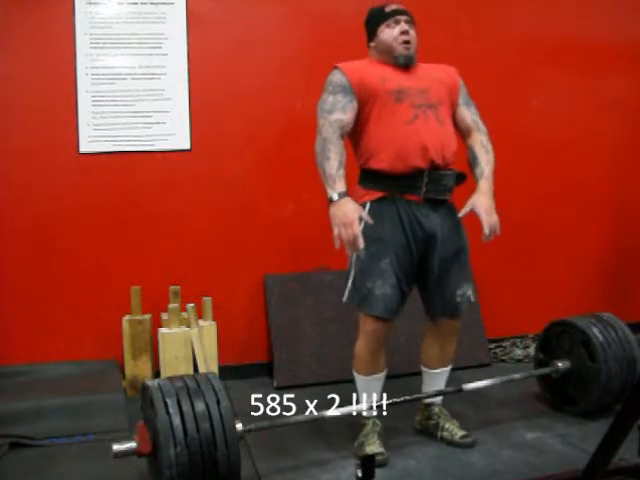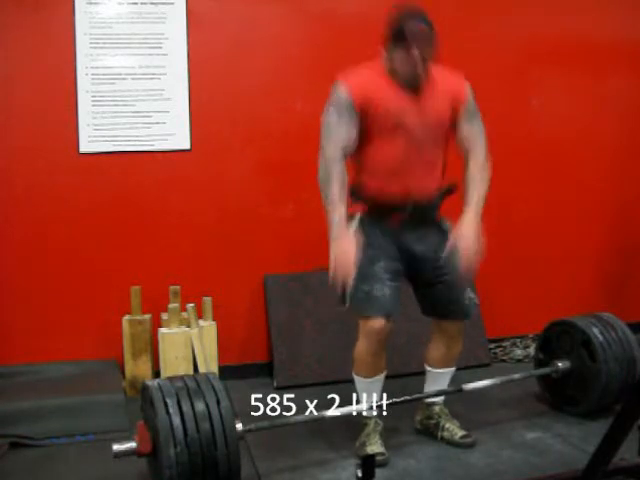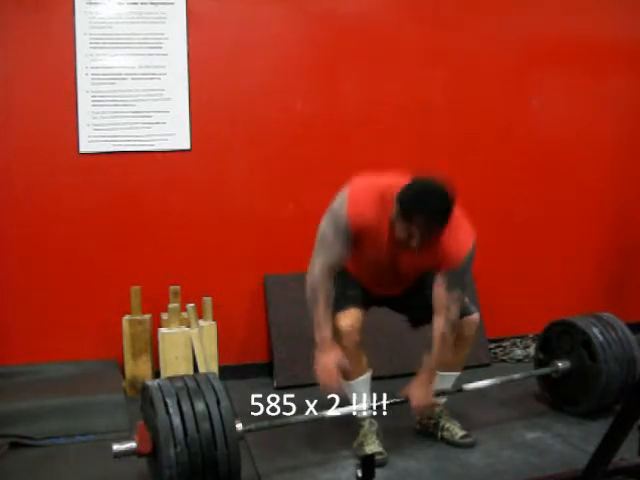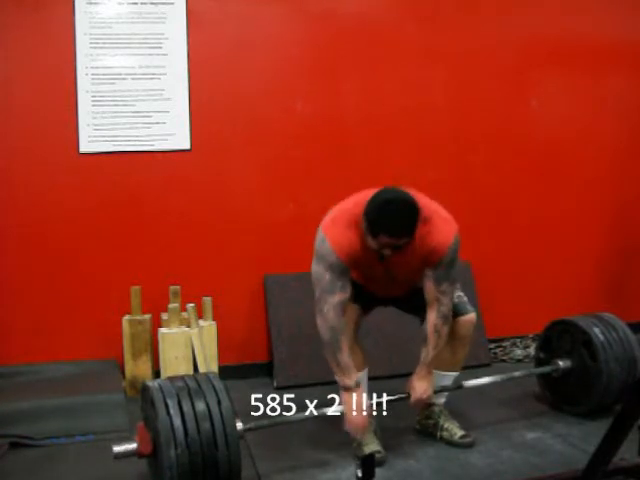
dt=0.3s
person 1, frame 1
left shoulder: (445, 76)
right shoulder: (350, 75)
left elbow: (475, 132)
right elbow: (329, 134)
left wrist: (485, 190)
right wrist: (339, 197)
left hip: (442, 207)
right hip: (386, 206)
left knee: (448, 318)
right knee: (375, 321)
left ankle: (432, 410)
right ankle: (369, 423)
person 1, frame 2
left shoulder: (456, 88)
right shoulder: (355, 87)
left elbow: (477, 153)
right elbow: (333, 158)
left wrist: (471, 218)
right wrist: (339, 230)
left hip: (425, 223)
right hip: (371, 222)
left knee: (457, 316)
right knee: (375, 323)
left ankle: (431, 410)
right ankle: (369, 421)
person 1, frame 3
left shoulder: (458, 238)
right shoulder: (358, 201)
left elbow: (445, 312)
right elbow: (320, 270)
left wrist: (426, 379)
right wrist: (324, 346)
left hip: (411, 282)
right hip: (355, 275)
left knee: (468, 321)
right knee: (348, 324)
left ankle: (434, 411)
right ankle: (366, 423)
person 1, frame 4
left shoulder: (441, 231)
right shoulder: (335, 234)
left elbow: (438, 306)
right elbow: (329, 316)
left wrist: (424, 372)
right wrist: (349, 387)
left hip: (416, 279)
right hip: (359, 280)
left knee: (464, 320)
right knee: (342, 322)
left ankle: (433, 410)
right ankle: (366, 425)
